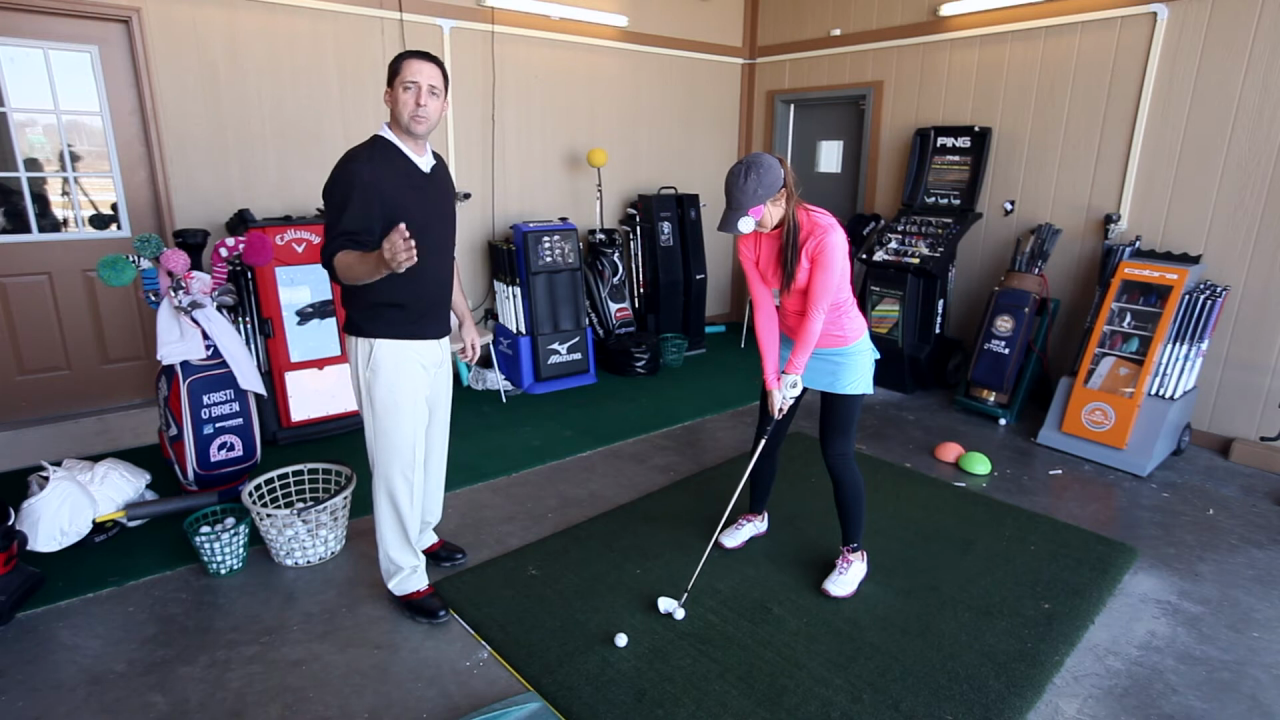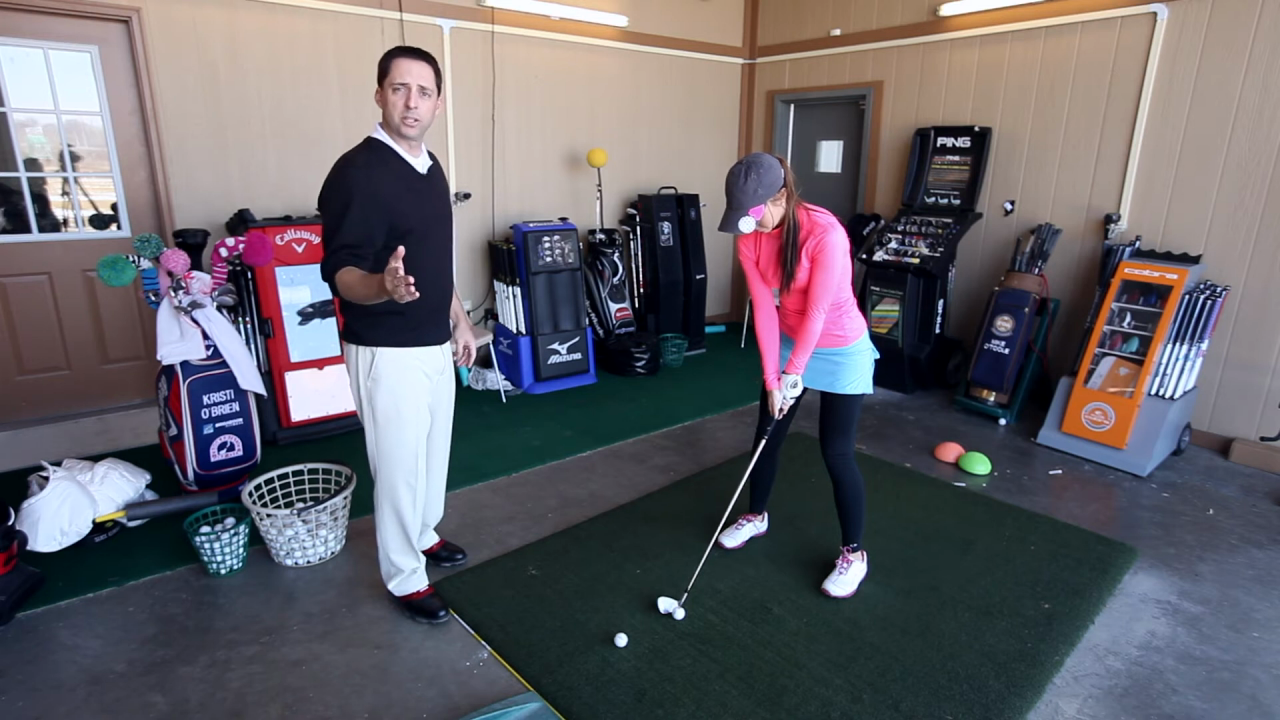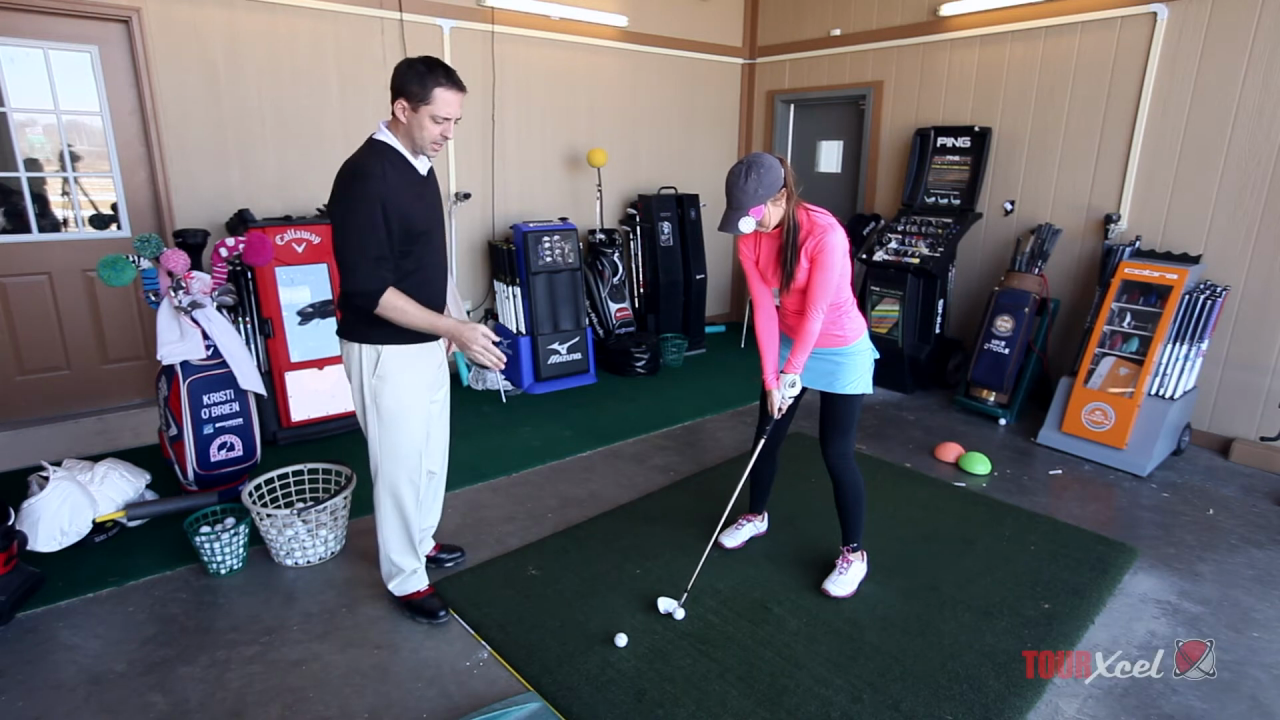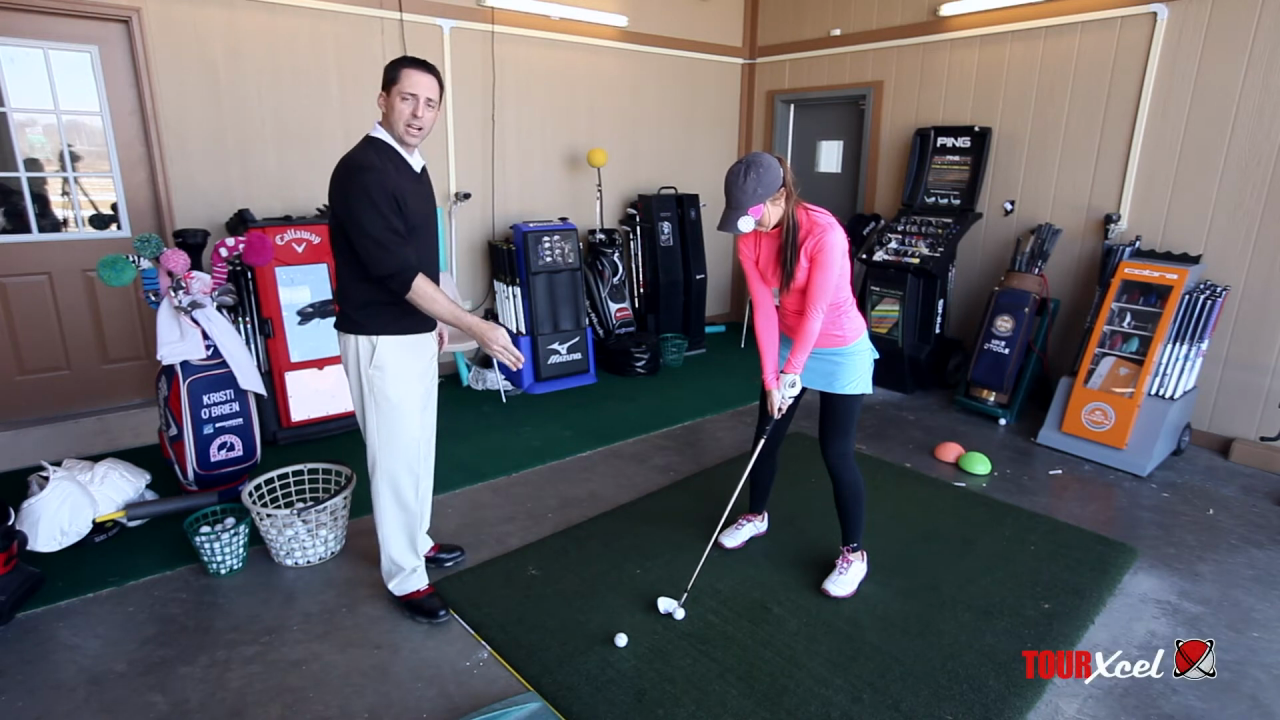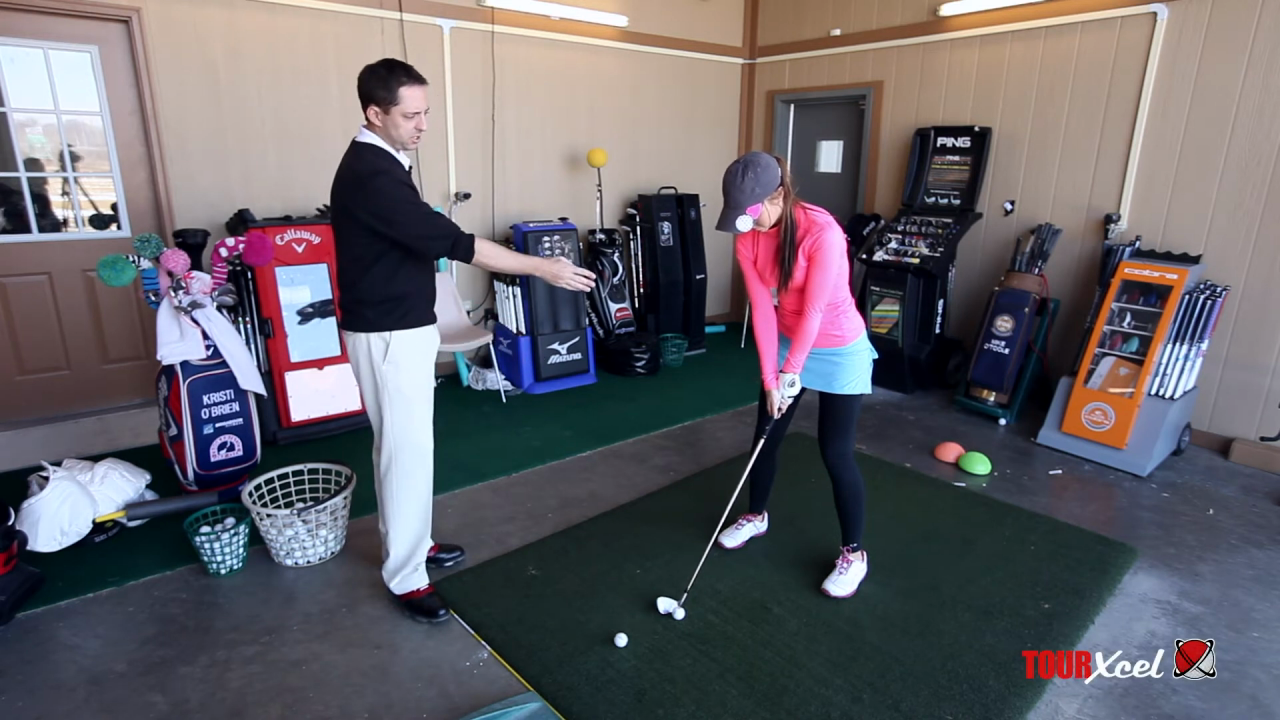
dt=1s
person 1, frame 1
left shoulder: (437, 168)
right shoulder: (361, 167)
right elbow: (339, 260)
left wrist: (465, 317)
right wrist: (380, 262)
left hip: (434, 340)
right hip: (387, 345)
left knee: (431, 450)
right knee: (399, 462)
left ankle: (422, 534)
right ankle: (405, 576)
person 1, frame 2
left shoulder: (430, 167)
right shoulder: (357, 173)
right elbow: (340, 272)
left wrist: (459, 320)
right wrist: (383, 286)
left hip: (434, 345)
right hip: (386, 353)
left knee: (433, 454)
right knee: (400, 467)
left ankle: (422, 534)
right ankle: (405, 578)
person 1, frame 3
left shoulder: (419, 165)
right shoulder: (366, 177)
right elbow: (367, 288)
left wrist: (444, 322)
right wrist: (454, 327)
left hip: (424, 341)
right hip: (385, 351)
left knee: (430, 454)
right knee: (401, 464)
left ankle: (419, 541)
right ankle: (404, 577)
person 1, frame 4
left shoulder: (411, 166)
right shoulder: (363, 171)
right elbow: (398, 271)
left wrist: (437, 322)
right wrist: (476, 327)
left hip: (415, 333)
right hip: (380, 341)
left knee: (418, 448)
right knee: (396, 458)
left ankle: (415, 541)
right ankle: (404, 576)
person 1, frame 5
left shoulder: (381, 164)
right shoulder: (370, 176)
right elbow: (452, 242)
right wrist: (541, 267)
left hip: (405, 328)
right hip: (387, 336)
left knee: (403, 444)
right knee: (407, 451)
left ankle: (409, 541)
right ankle: (405, 576)
person 2, frame 1
left shoulder: (825, 234)
right shoulder: (749, 238)
left elbow: (817, 312)
right elbow: (764, 307)
left wrist: (793, 375)
right wrist: (772, 379)
left hip: (840, 351)
right hip: (789, 343)
left knee: (836, 452)
right knee: (767, 435)
left ankle: (853, 554)
right ankle: (756, 516)
person 2, frame 2
left shoulder: (826, 233)
right shoulder: (749, 237)
left elbow: (817, 311)
right elbow: (764, 307)
left wrist: (794, 374)
right wrist: (772, 380)
left hip: (841, 350)
right hip: (789, 342)
left knee: (836, 452)
right knee: (767, 435)
left ankle: (854, 554)
right ankle: (756, 516)
person 2, frame 3
left shoulder: (825, 234)
right shoulder: (749, 237)
left elbow: (815, 312)
right elbow: (763, 307)
left wrist: (792, 375)
right wrist: (771, 380)
left hip: (840, 351)
right hip: (788, 343)
left knee: (836, 452)
right knee: (766, 436)
left ankle: (853, 554)
right ankle: (756, 516)
person 2, frame 4
left shoulder: (824, 233)
right shoulder: (749, 237)
left elbow: (815, 311)
right elbow: (763, 307)
left wrist: (792, 374)
right wrist: (771, 379)
left hip: (840, 351)
right hip: (788, 343)
left knee: (836, 452)
right knee: (766, 436)
left ankle: (853, 554)
right ankle: (756, 516)
person 2, frame 5
left shoulder: (822, 232)
right shoulder: (747, 237)
left elbow: (813, 311)
right elbow: (762, 308)
left wrist: (791, 374)
right wrist: (770, 379)
left hip: (838, 351)
right hip: (787, 343)
left knee: (835, 452)
right knee: (766, 436)
left ankle: (853, 554)
right ankle: (756, 516)
